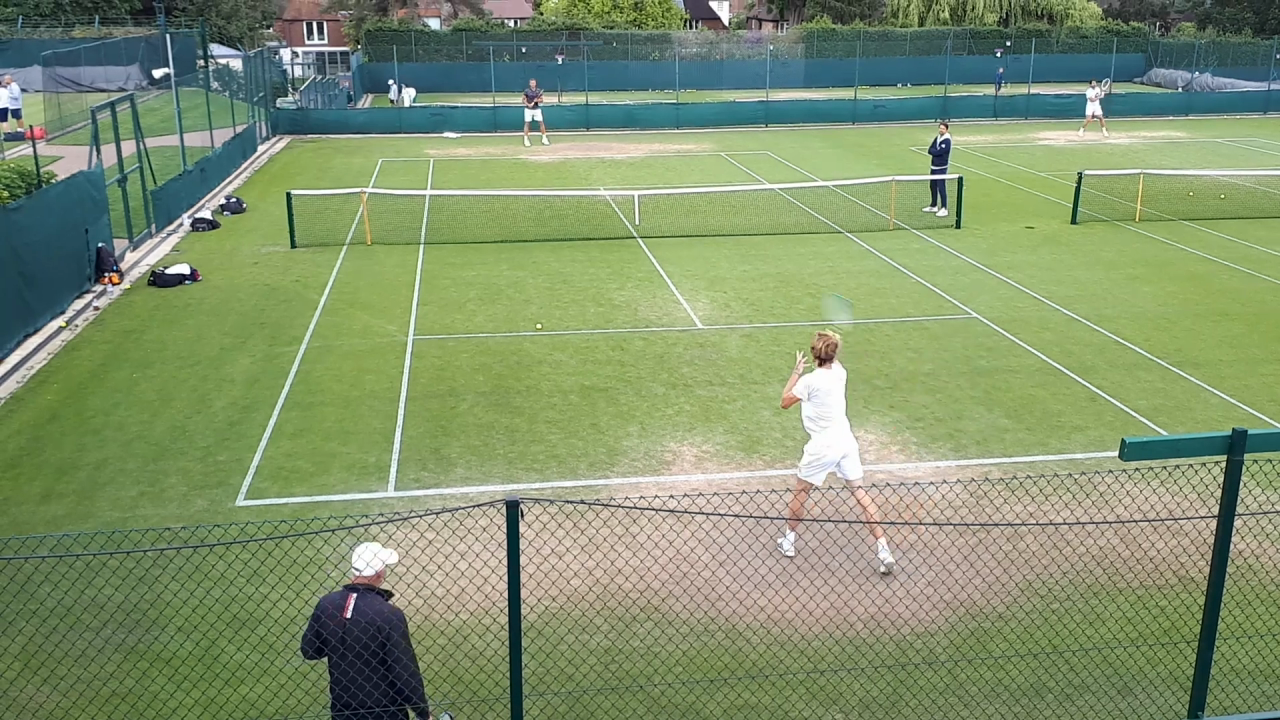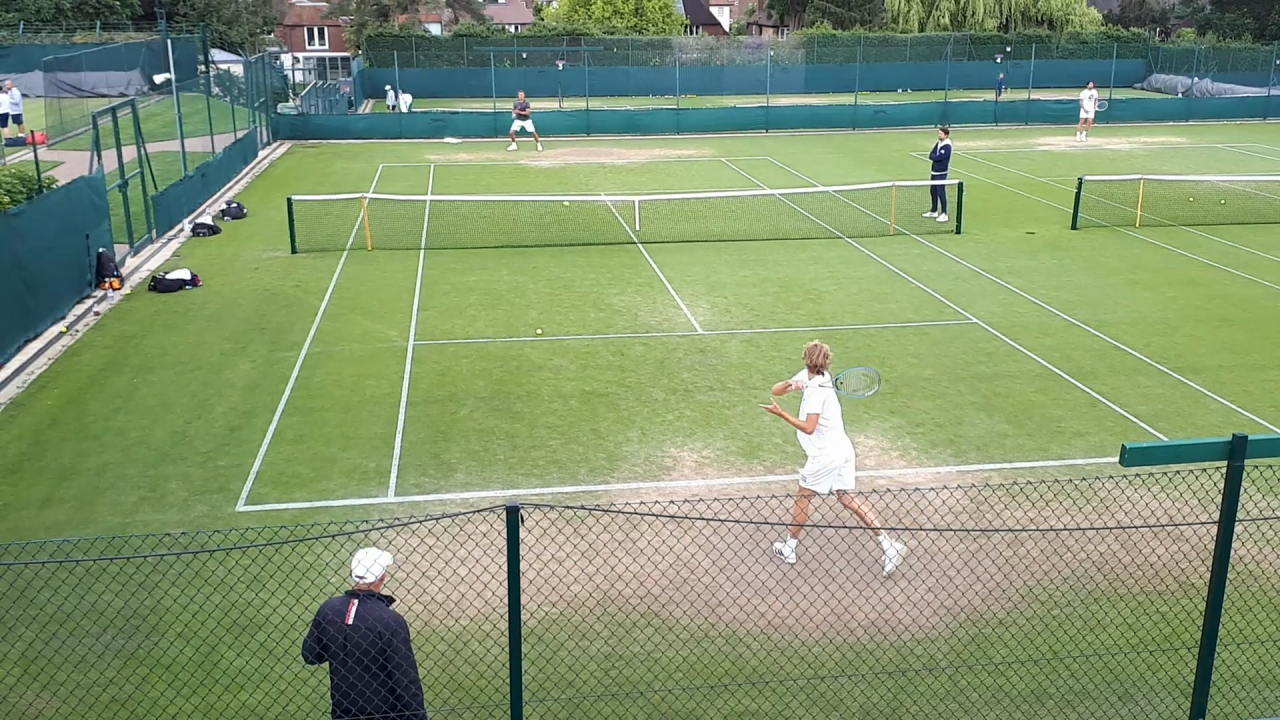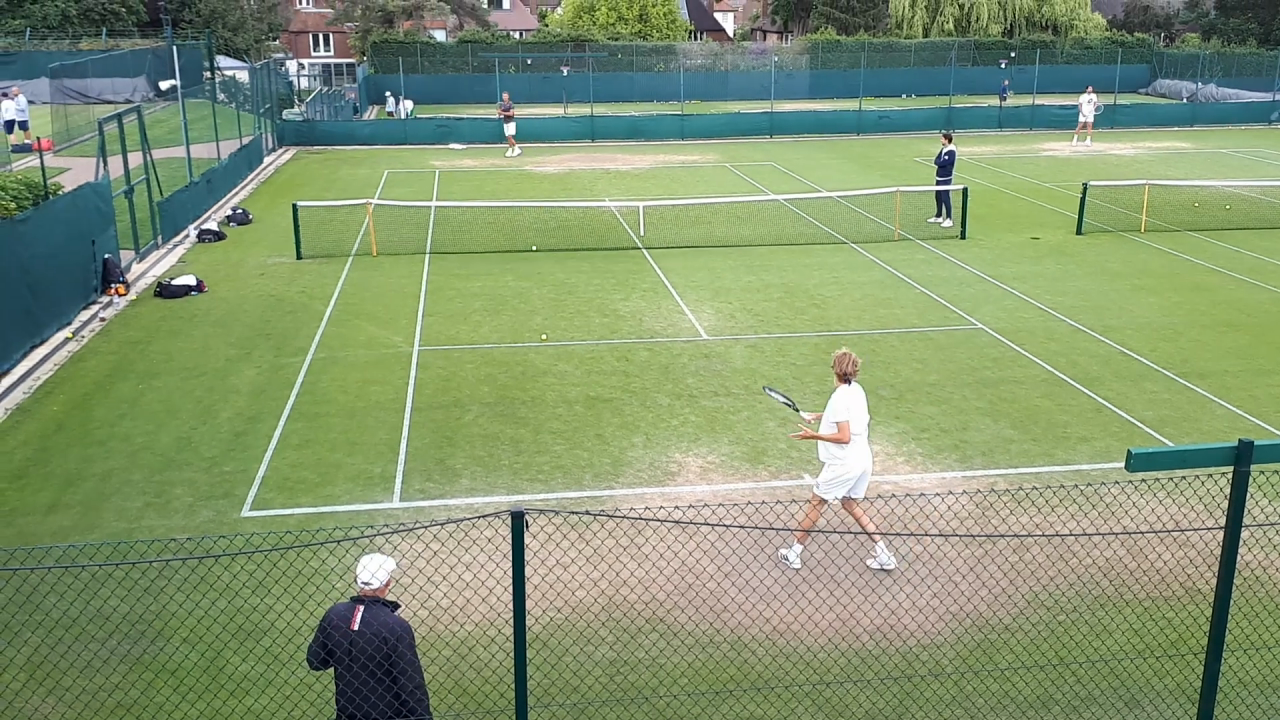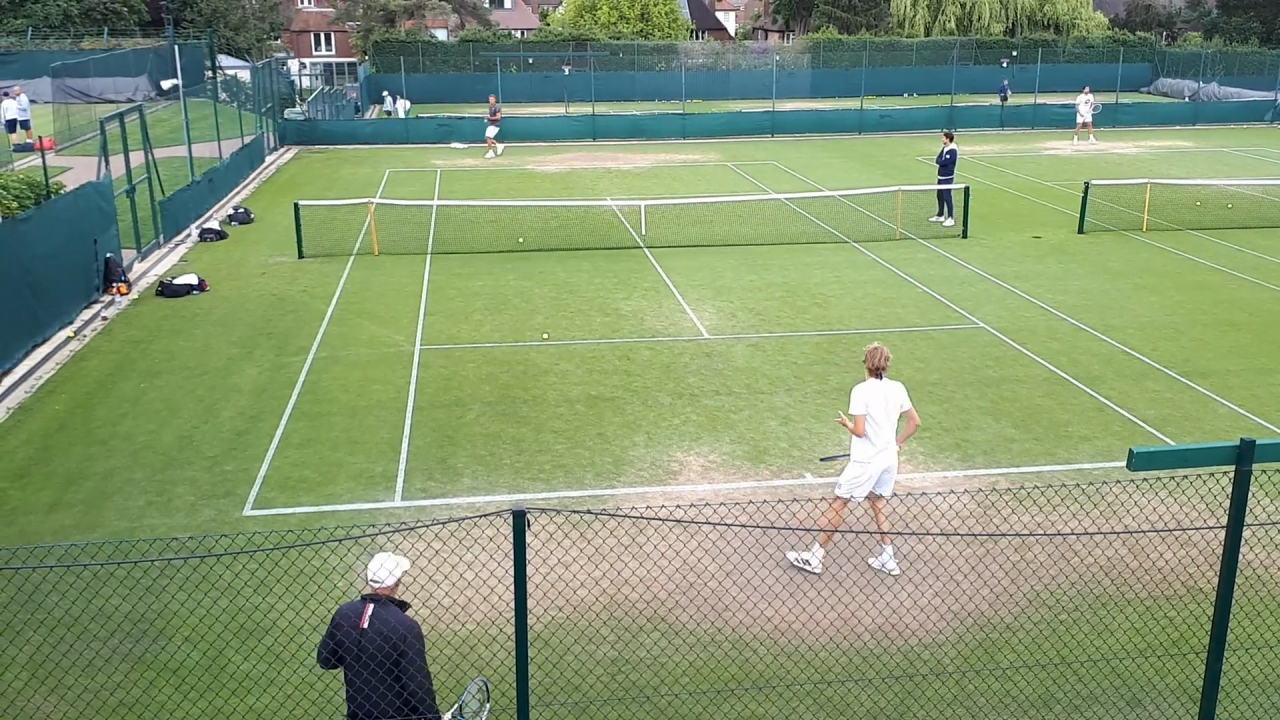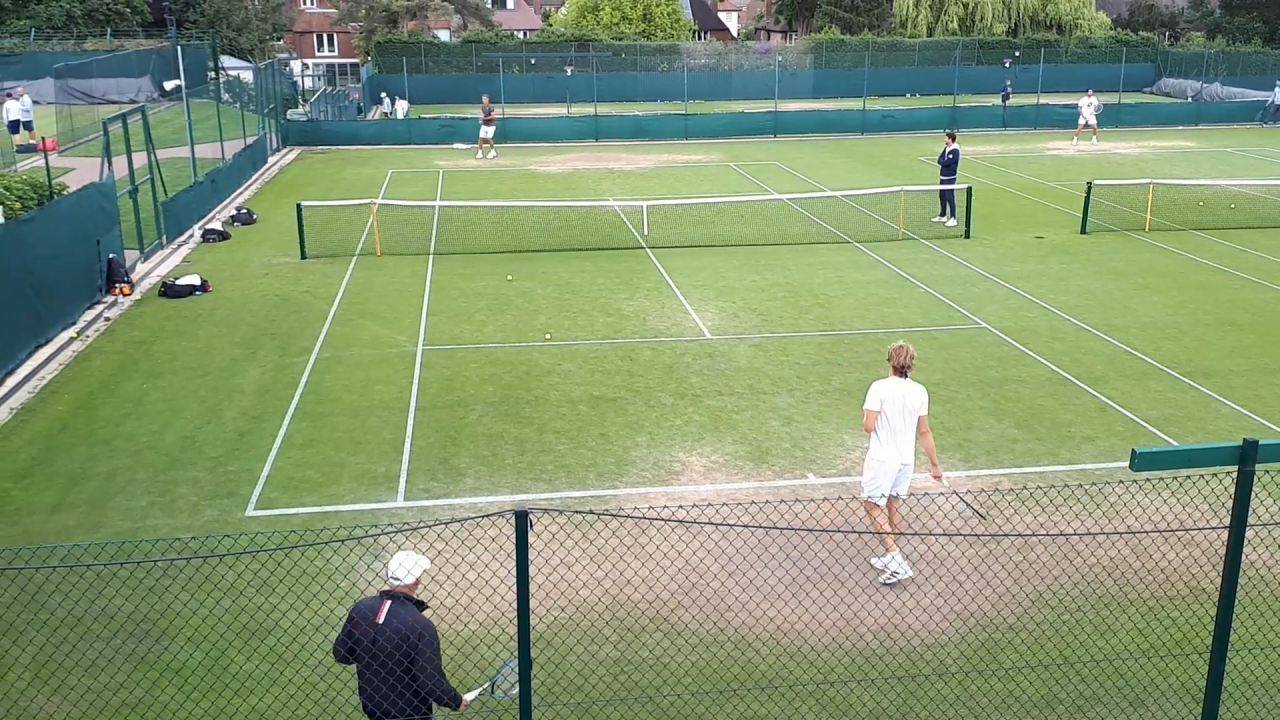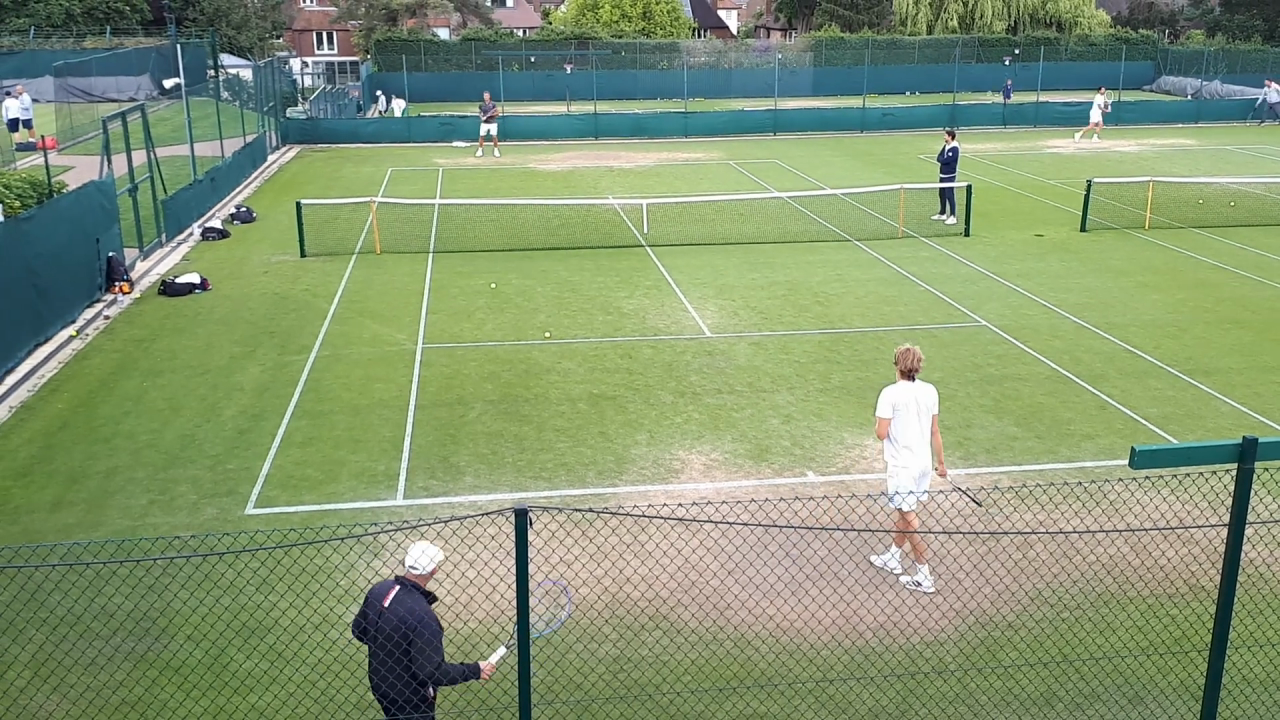
dt=0.3s
person 1, frame 1
left shoulder: (809, 380)
right shoulder: (838, 371)
left elbow: (785, 403)
left wrist: (796, 373)
left hip: (822, 447)
right hip: (845, 443)
left knee: (801, 491)
right knee: (859, 492)
left ankle: (788, 541)
right ankle: (883, 549)
person 1, frame 2
left shoulder: (815, 388)
right shoulder: (806, 377)
left elbow: (809, 428)
right elbow: (776, 390)
left wrist: (780, 413)
right wrist: (789, 384)
left hip: (826, 455)
right hip: (843, 450)
left knee: (803, 498)
right knee: (849, 499)
left ankle: (789, 548)
right ankle: (888, 544)
person 1, frame 3
left shoulder: (840, 397)
right shoulder: (856, 389)
left elbow: (844, 437)
left wrist: (814, 435)
right wrist: (816, 417)
left hip: (844, 464)
right hip: (863, 461)
left knee: (816, 504)
right knee: (851, 505)
left ankle: (794, 554)
right ankle: (883, 554)
person 1, frame 4
left shoulder: (861, 391)
right shoulder: (898, 388)
left elbow: (859, 431)
right elbow: (915, 422)
left wrist: (846, 423)
right wrist: (900, 440)
left hip: (866, 461)
right hip: (889, 460)
left knee: (838, 505)
right knee: (877, 504)
left ankle: (815, 556)
right ankle: (888, 558)
person 1, frame 5
left shoulder: (879, 387)
right shoulder: (919, 392)
left elbow: (868, 426)
right elbow: (924, 432)
left wrist: (866, 416)
right wrist: (935, 464)
left hip: (881, 460)
right hip: (905, 460)
left knee: (874, 508)
right knee: (893, 506)
left ankle: (897, 563)
right ankle: (891, 559)
person 1, frame 6
left shoulder: (890, 393)
right shoulder: (930, 391)
left elbow: (882, 434)
right elbow: (935, 432)
left wrist: (878, 424)
right wrist: (940, 462)
left hip: (902, 465)
right hip: (923, 464)
left knee: (909, 518)
right knee: (904, 512)
left ankle: (924, 577)
right ankle: (893, 558)
